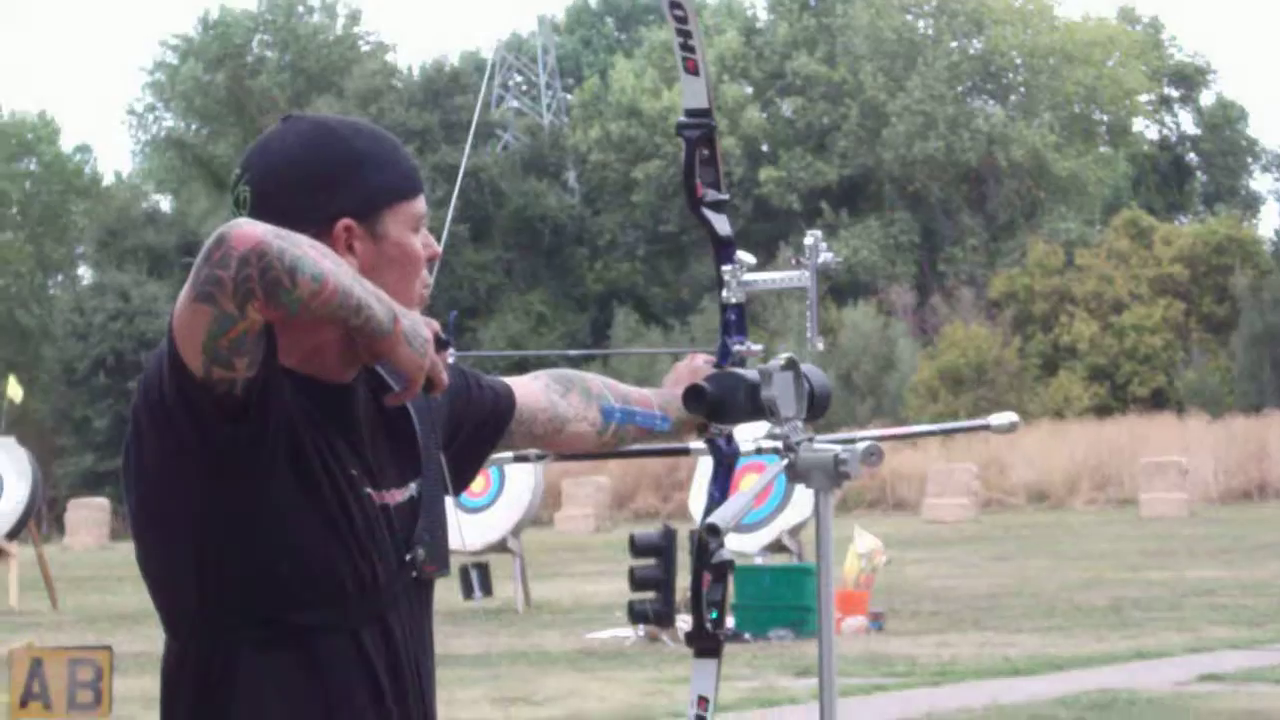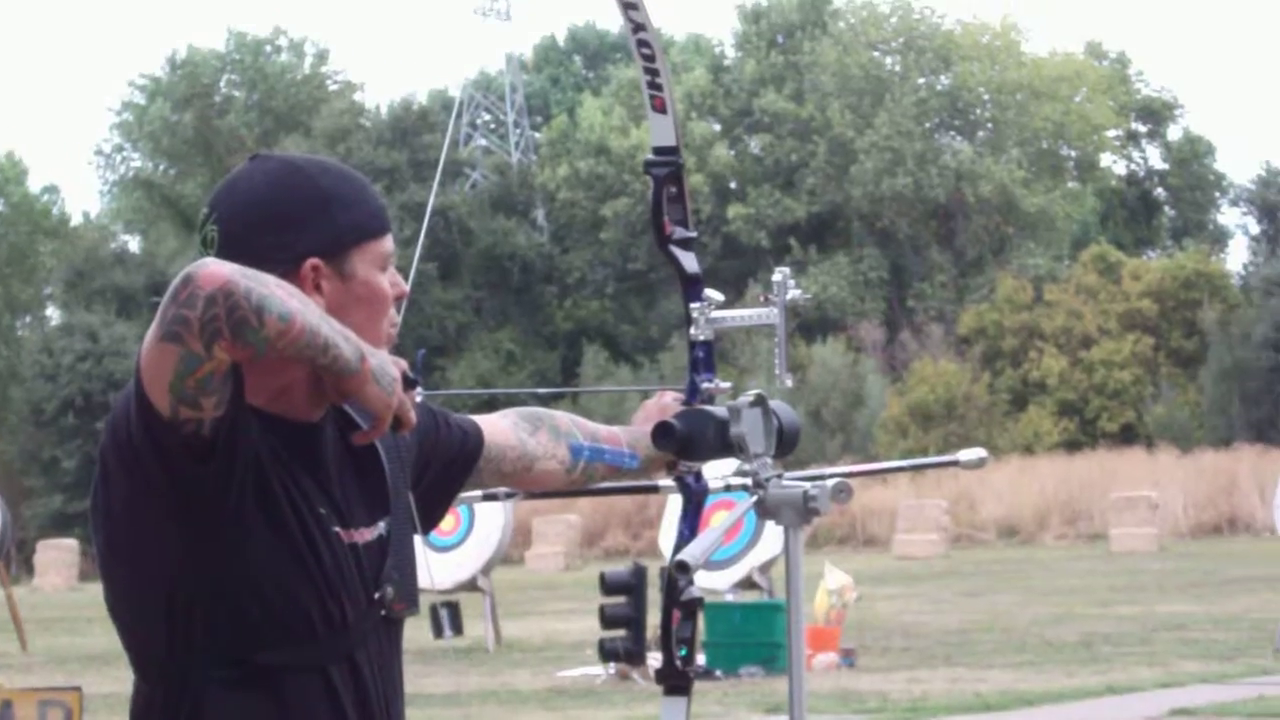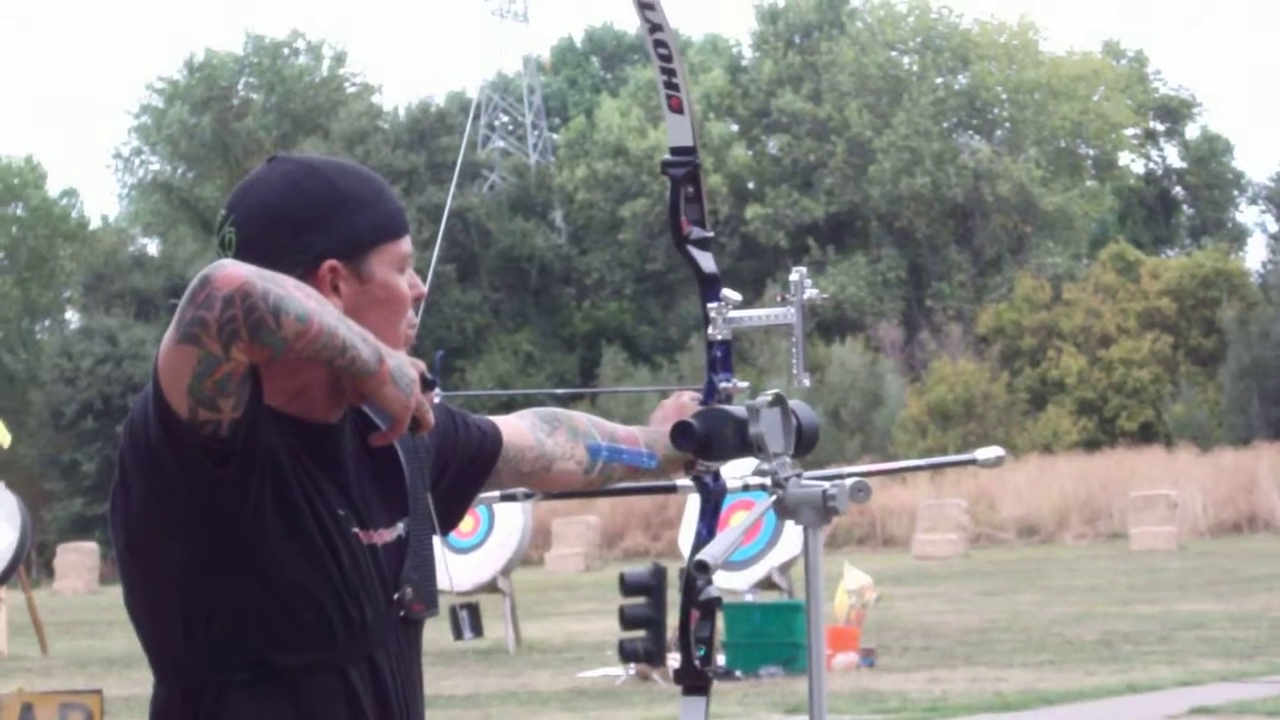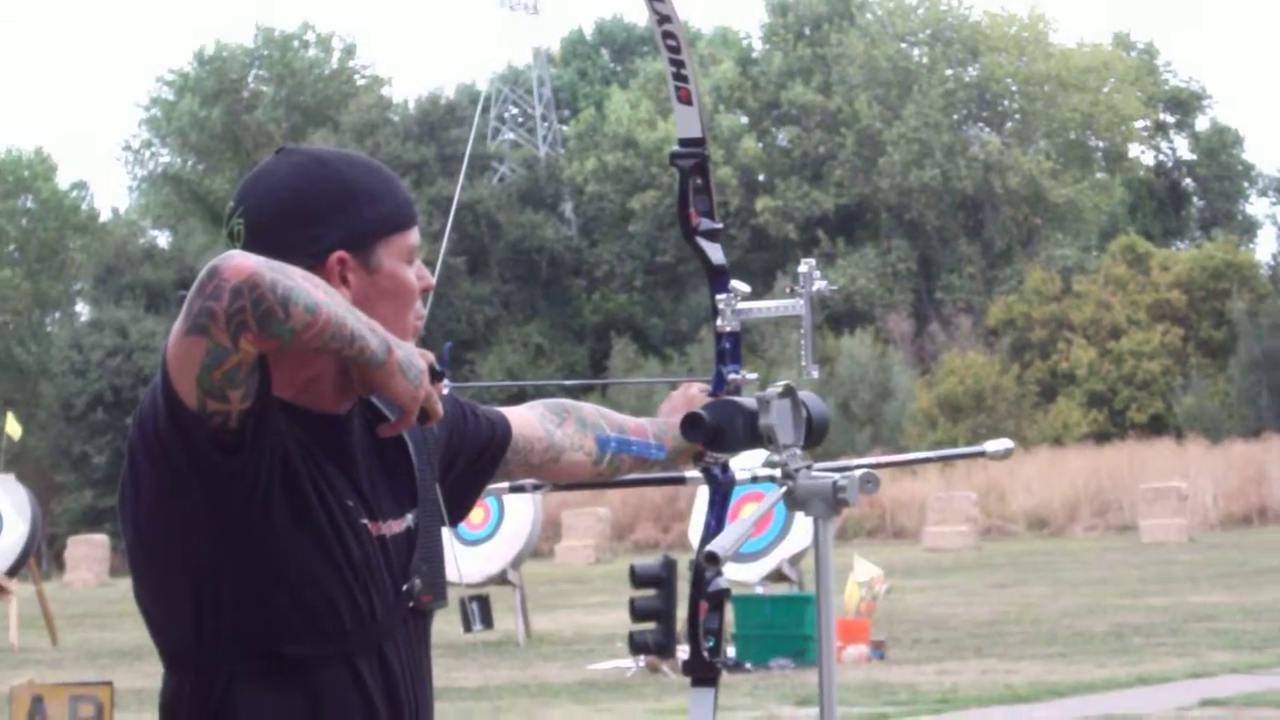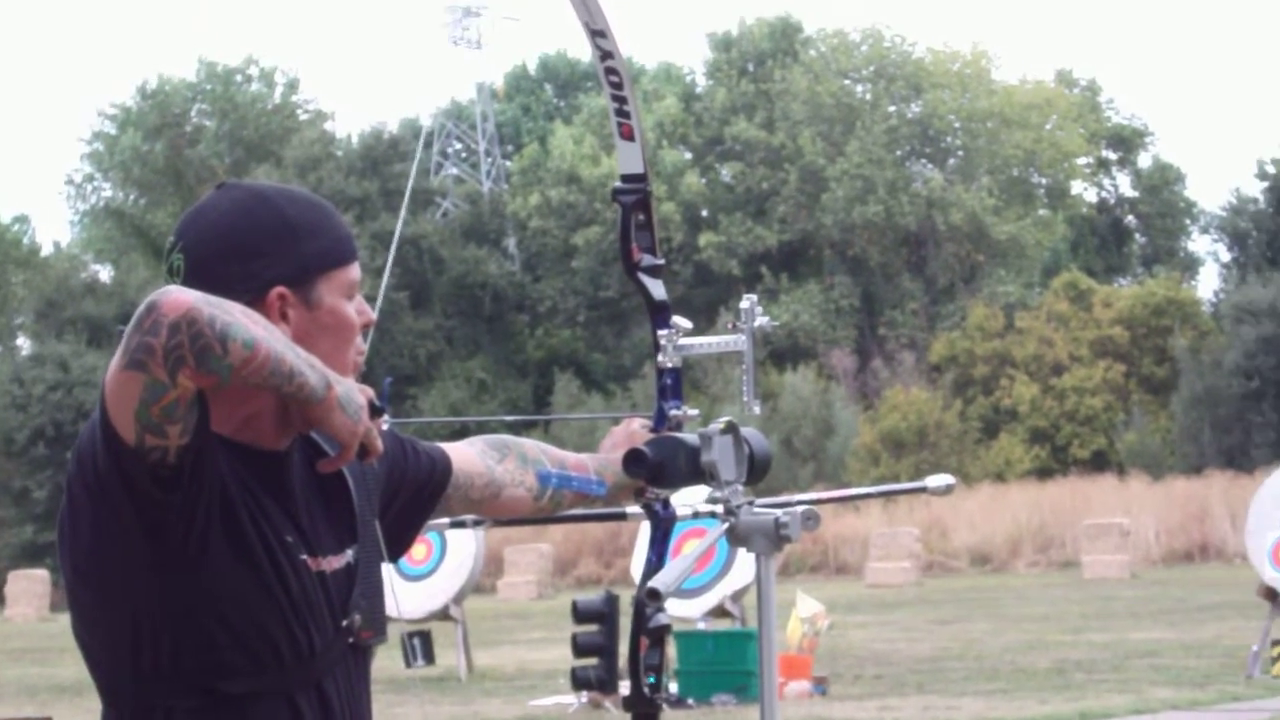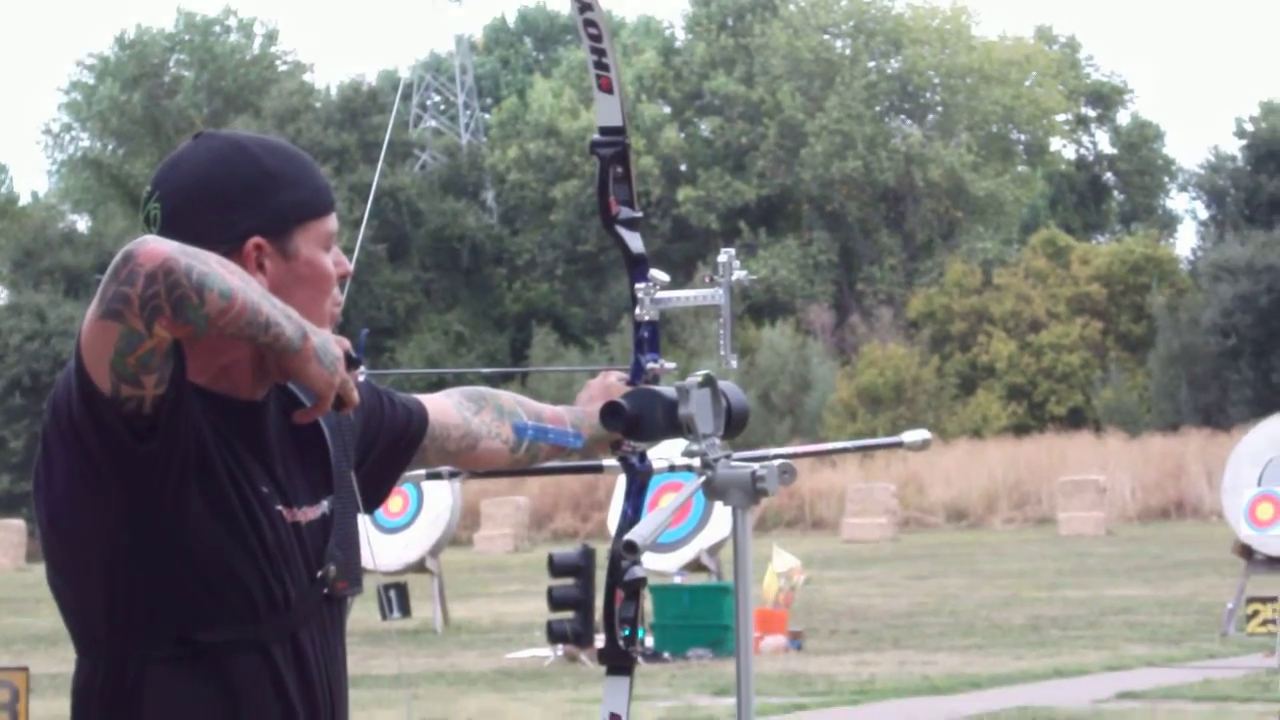
dt=0.4s
person 1, frame 1
left shoulder: (409, 393)
right shoulder: (221, 394)
left elbow: (552, 404)
right elbow: (242, 252)
left wrist: (668, 405)
right wrist: (386, 323)
person 1, frame 2
left shoulder: (376, 431)
right shoulder: (185, 437)
left elbow: (521, 443)
right elbow: (208, 292)
left wrist: (638, 443)
right wrist: (353, 362)
person 1, frame 3
left shoulder: (397, 434)
right shoulder: (203, 438)
left elbow: (540, 443)
right elbow: (226, 293)
left wrist: (658, 442)
right wrist: (371, 362)
person 1, frame 4
left shoulder: (404, 426)
right shoulder: (210, 428)
left elbow: (548, 435)
right elbow: (235, 283)
left wrist: (667, 434)
right wrist: (379, 352)
person 1, frame 5
left shoulder: (345, 461)
right shoulder: (152, 460)
left elbow: (490, 469)
right elbow: (173, 317)
left wrist: (607, 470)
right wrist: (318, 387)
person 1, frame 6
left shoulder: (321, 410)
right shoulder: (121, 411)
left elbow: (468, 424)
right elbow: (149, 266)
left wrist: (582, 422)
right wrist: (294, 338)
